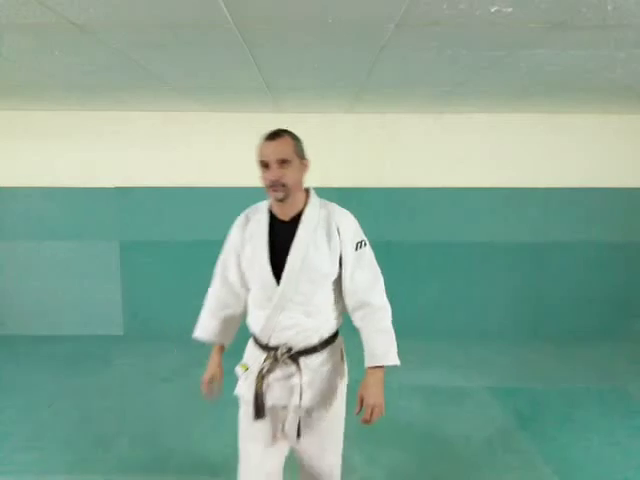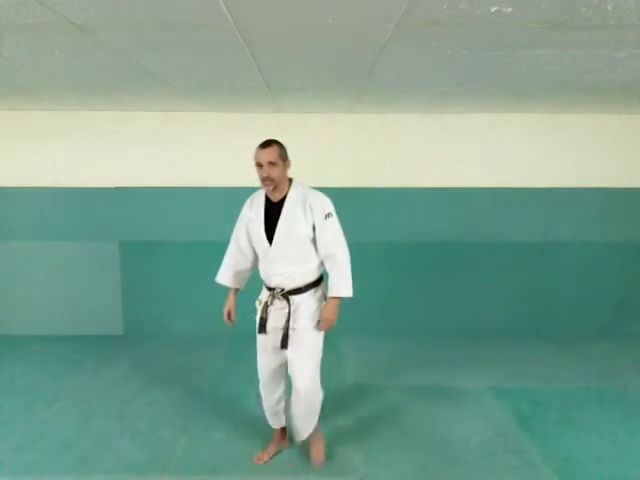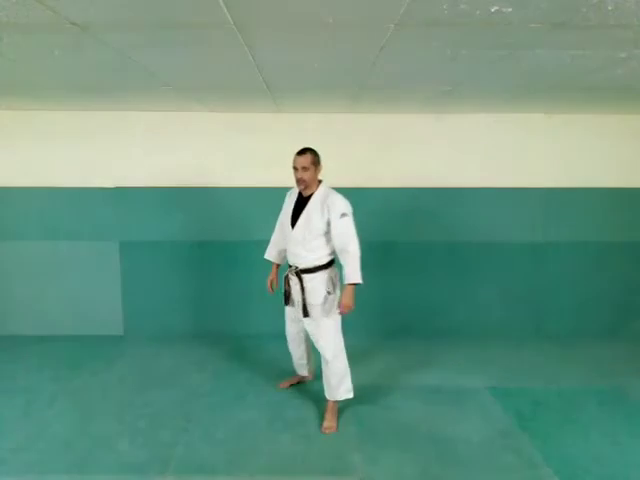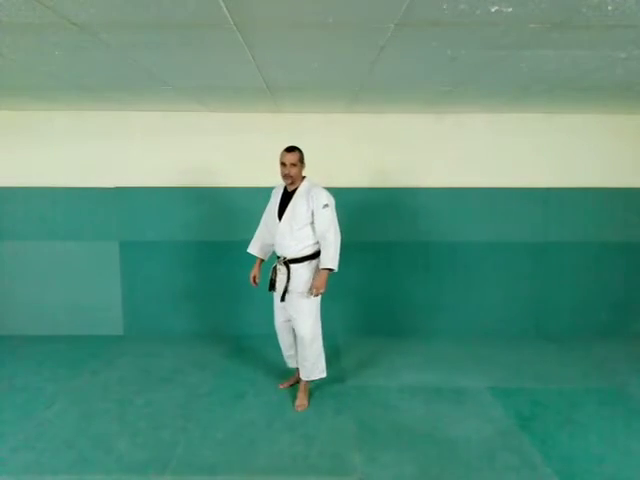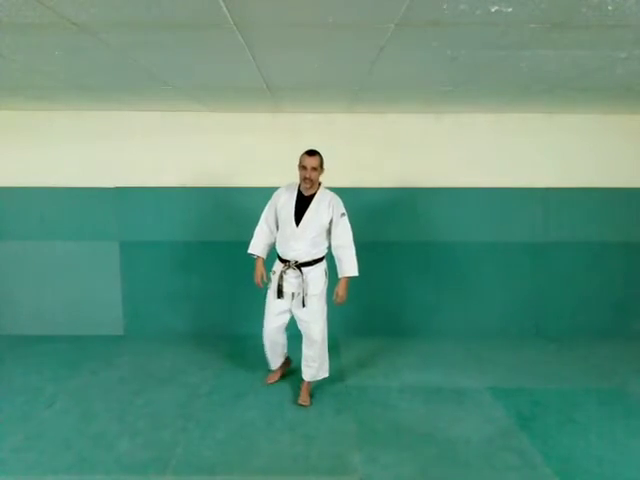
dt=1s
person 1, frame 1
left shoulder: (338, 224)
right shoulder: (246, 225)
left elbow: (367, 299)
right elbow: (227, 293)
left wrist: (374, 375)
right wrist: (216, 356)
left hip: (320, 367)
right hip: (262, 365)
person 1, frame 2
left shoulder: (314, 202)
right shoulder: (253, 204)
left elbow: (336, 254)
right elbow: (241, 251)
left wrist: (334, 301)
right wrist: (232, 294)
left hip: (307, 302)
right hip: (271, 302)
left knee: (304, 379)
right knee: (269, 373)
left ankle: (313, 433)
right ankle: (280, 435)
person 1, frame 3
left shoulder: (334, 202)
right shoulder: (291, 197)
left elbow: (349, 247)
right elbow: (282, 234)
left wrist: (349, 289)
right wrist: (274, 269)
left hip: (320, 281)
right hip: (293, 279)
left knee: (329, 343)
right knee: (294, 333)
left ankle: (332, 406)
right ankle: (303, 373)
person 1, frame 4
left shoulder: (317, 195)
right shoulder: (277, 193)
left elbow: (330, 237)
right elbow: (267, 230)
left wrist: (323, 273)
right wrist: (258, 263)
left hip: (306, 271)
right hip: (282, 270)
left knee: (306, 329)
right knee: (283, 324)
left ankle: (305, 384)
right ankle: (299, 370)
person 1, frame 5
left shoulder: (332, 202)
right shoulder: (282, 195)
left elbow: (343, 242)
right elbow: (266, 228)
left wrist: (344, 280)
right wrist: (259, 261)
left hip: (312, 274)
right hip: (282, 271)
left knee: (314, 330)
right knee: (272, 326)
left ankle: (307, 383)
right ankle: (280, 364)
